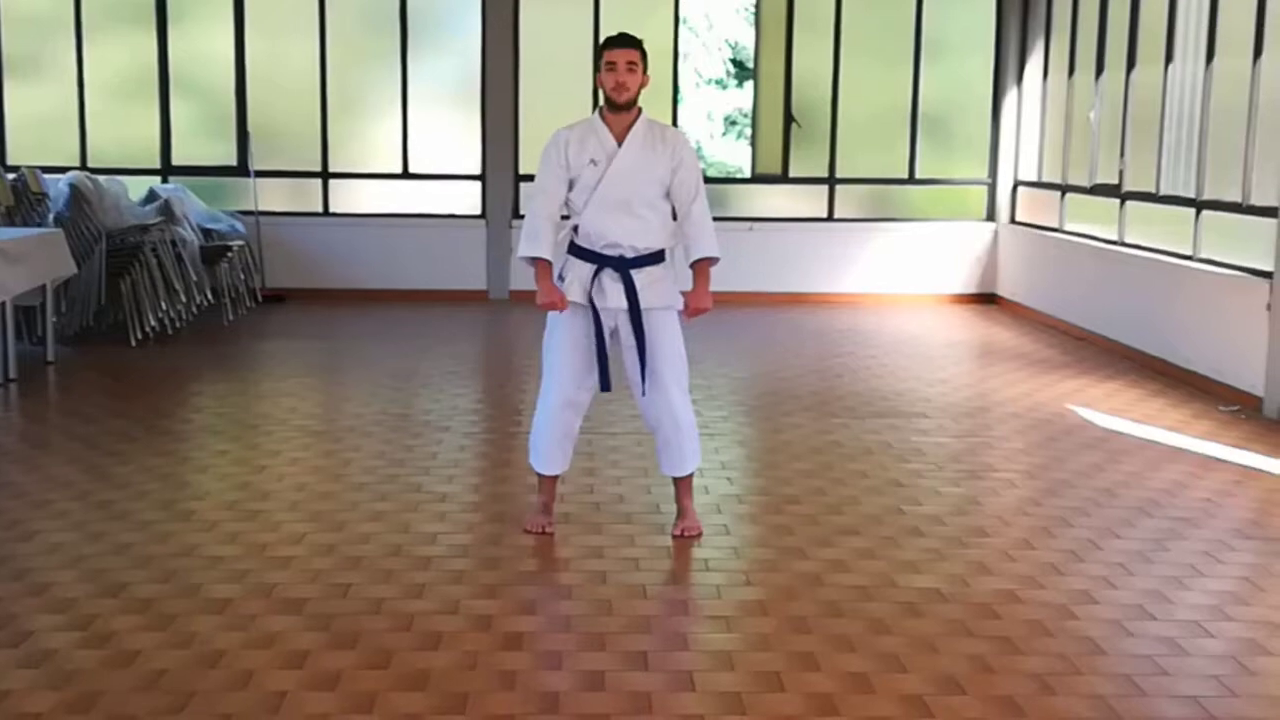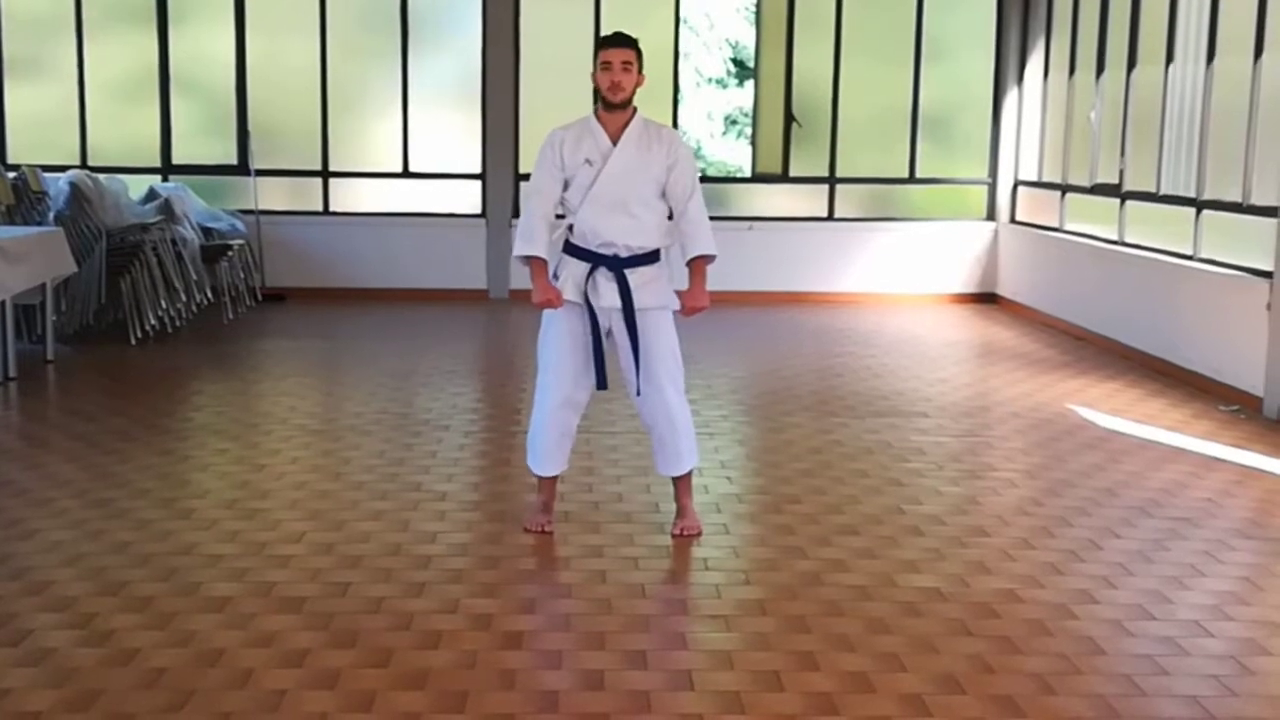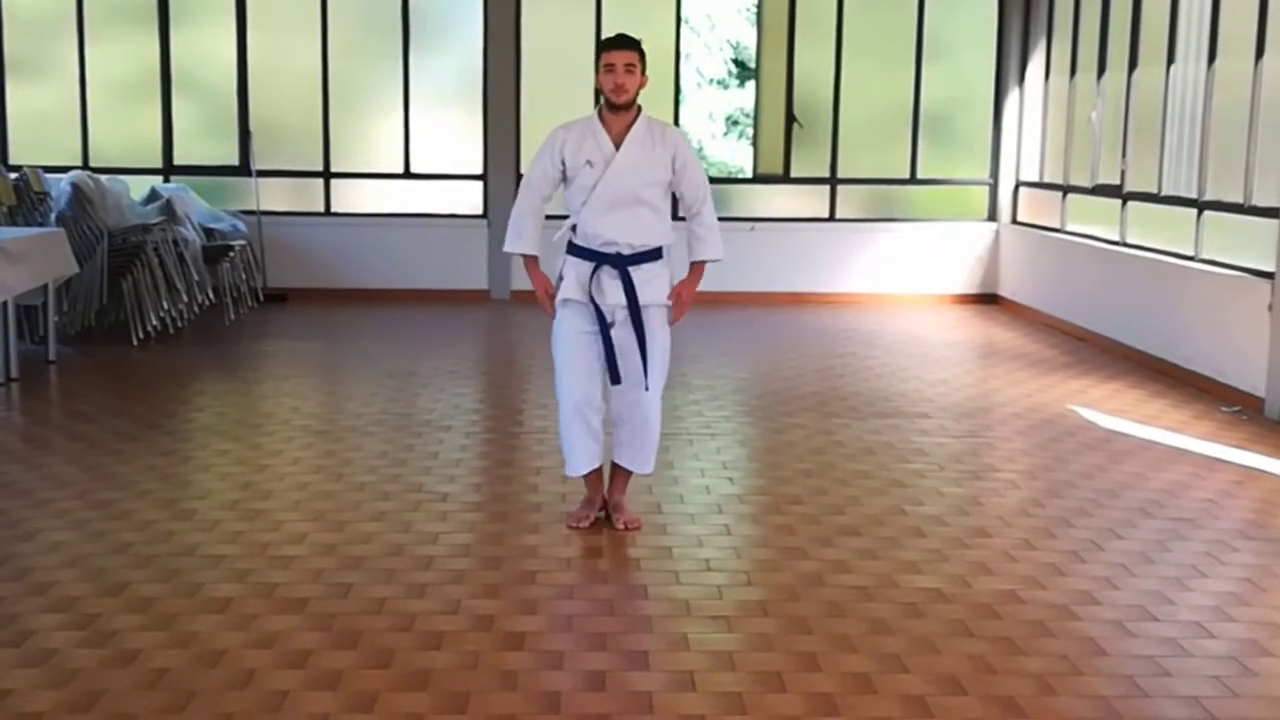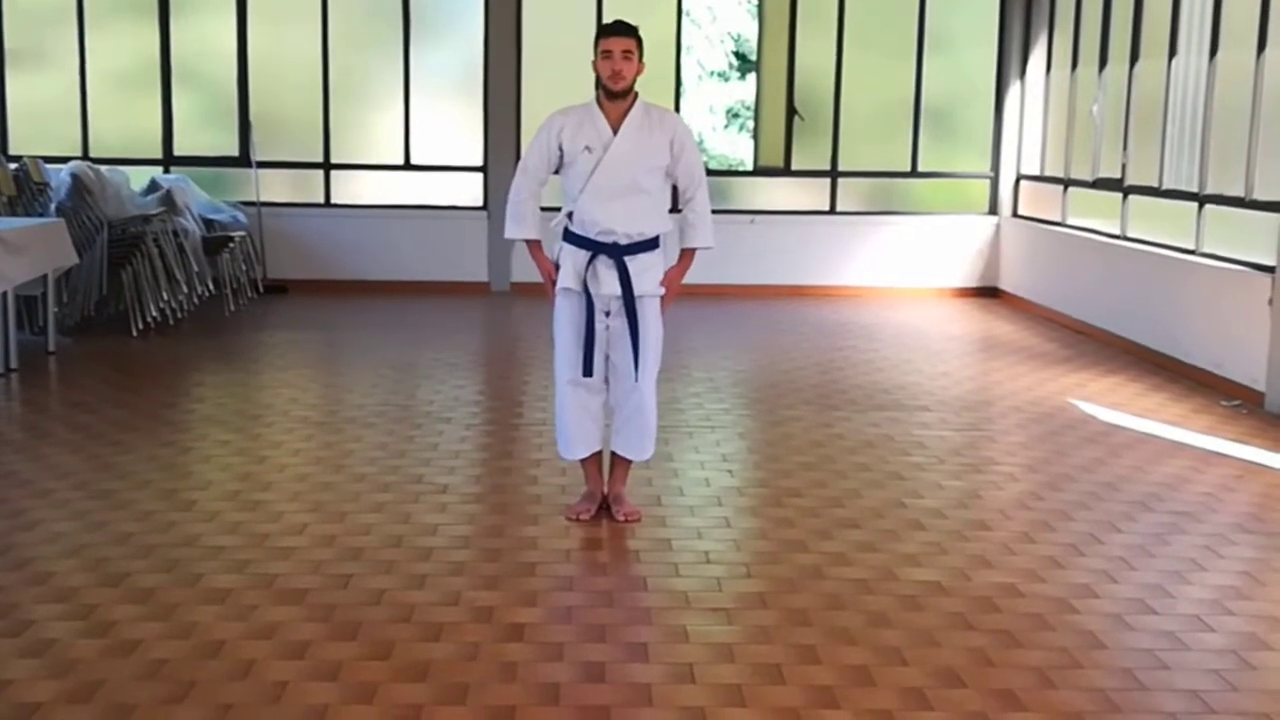
dt=1s
person 1, frame 1
left shoulder: (672, 144)
right shoulder: (568, 141)
left elbow: (694, 214)
right elbow: (543, 212)
left wrist: (701, 283)
right wrist: (544, 279)
left hip: (649, 282)
right hip: (582, 279)
left knee: (667, 394)
right knee: (561, 393)
left ankle: (685, 503)
right ankle: (545, 499)
person 1, frame 2
left shoulder: (666, 143)
right shoulder: (563, 141)
left elbow: (689, 212)
right elbow: (538, 211)
left wrist: (697, 281)
right wrist: (539, 277)
left hip: (642, 280)
right hip: (575, 279)
left knee: (663, 394)
right knee: (556, 393)
left ankle: (685, 503)
right ankle: (545, 498)
person 1, frame 3
left shoulder: (670, 142)
right shoulder: (566, 139)
left elbow: (701, 210)
right elbow: (528, 203)
left wrist: (693, 279)
right wrist: (535, 273)
left hip: (646, 280)
right hip: (582, 278)
left knee: (640, 393)
right knee: (578, 392)
left ankle: (618, 496)
right ankle: (592, 492)
person 1, frame 4
left shoulder: (668, 127)
right shoulder: (563, 125)
left elbow: (695, 195)
right elbow: (525, 188)
left wrist: (682, 266)
right wrist: (540, 258)
left hip: (641, 268)
right hip: (579, 266)
left knee: (636, 380)
right knee: (578, 377)
left ankle: (618, 487)
right ankle: (592, 486)
